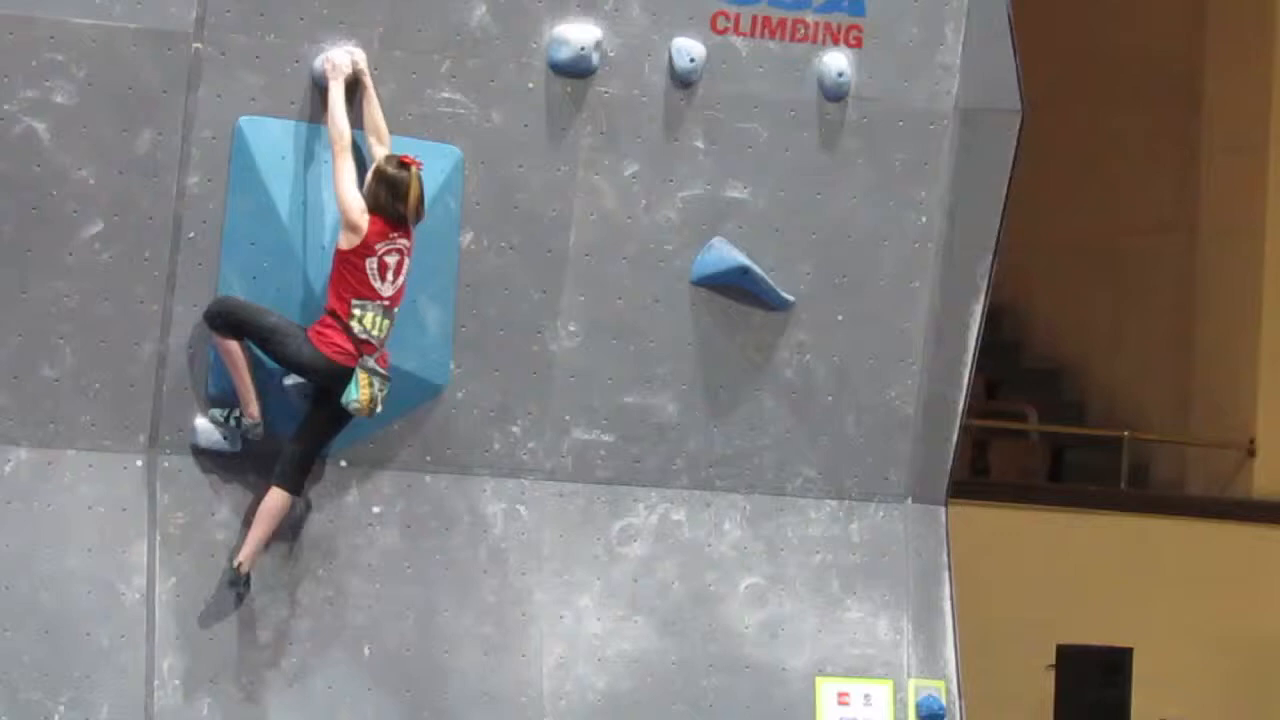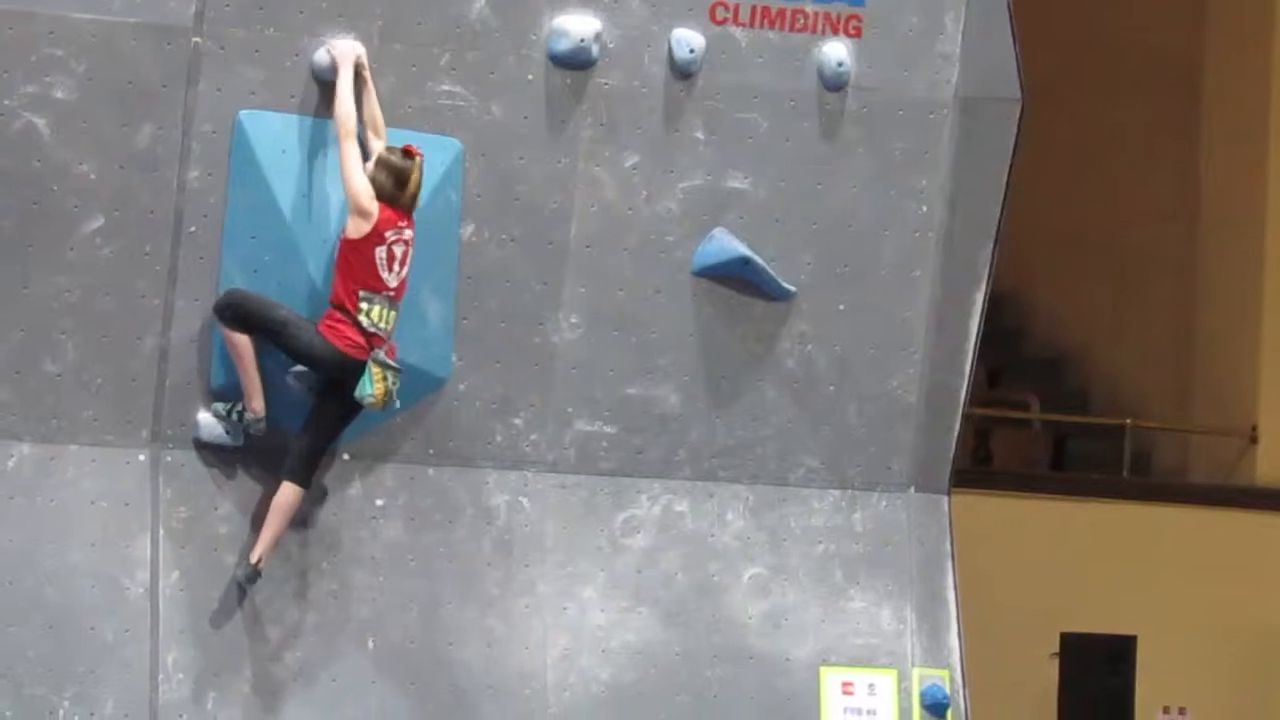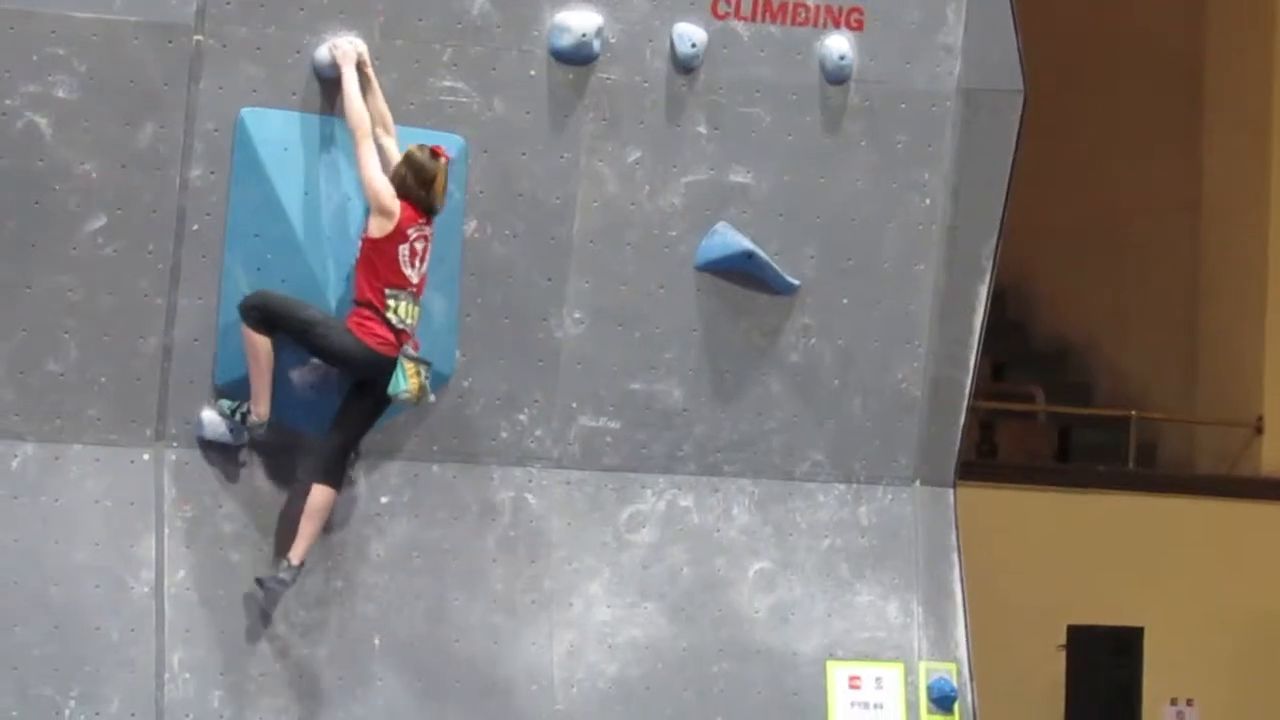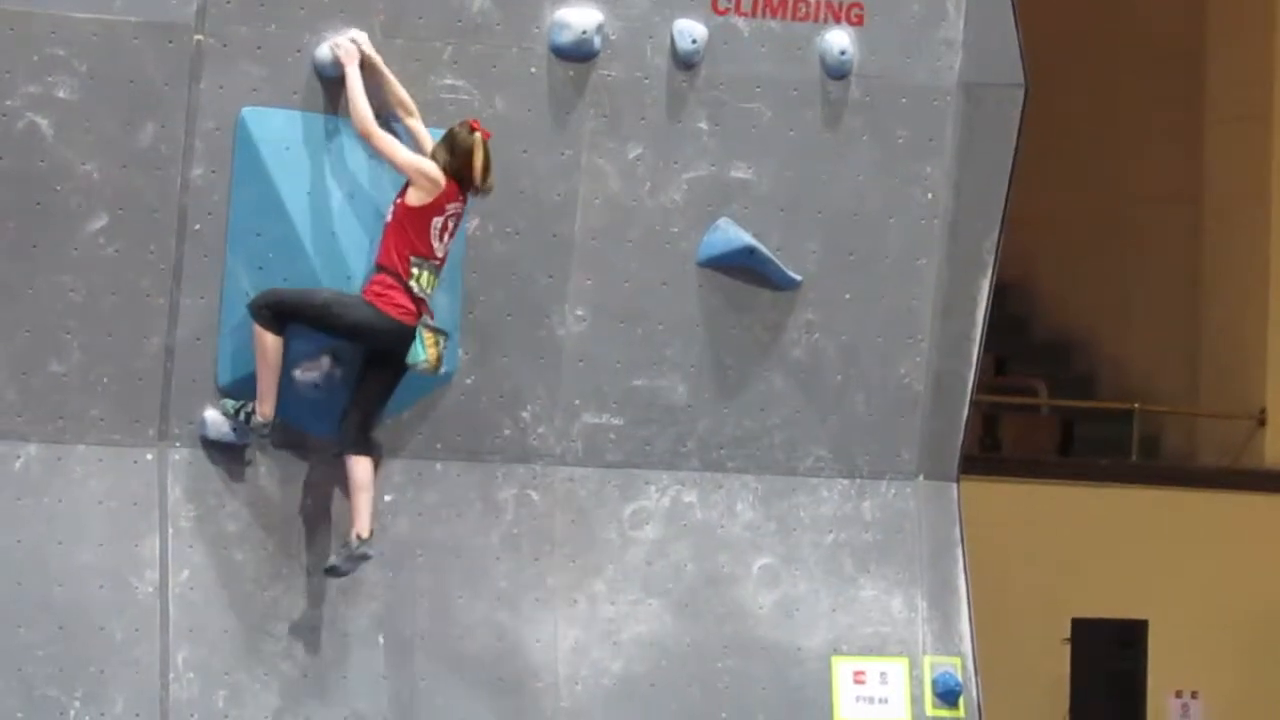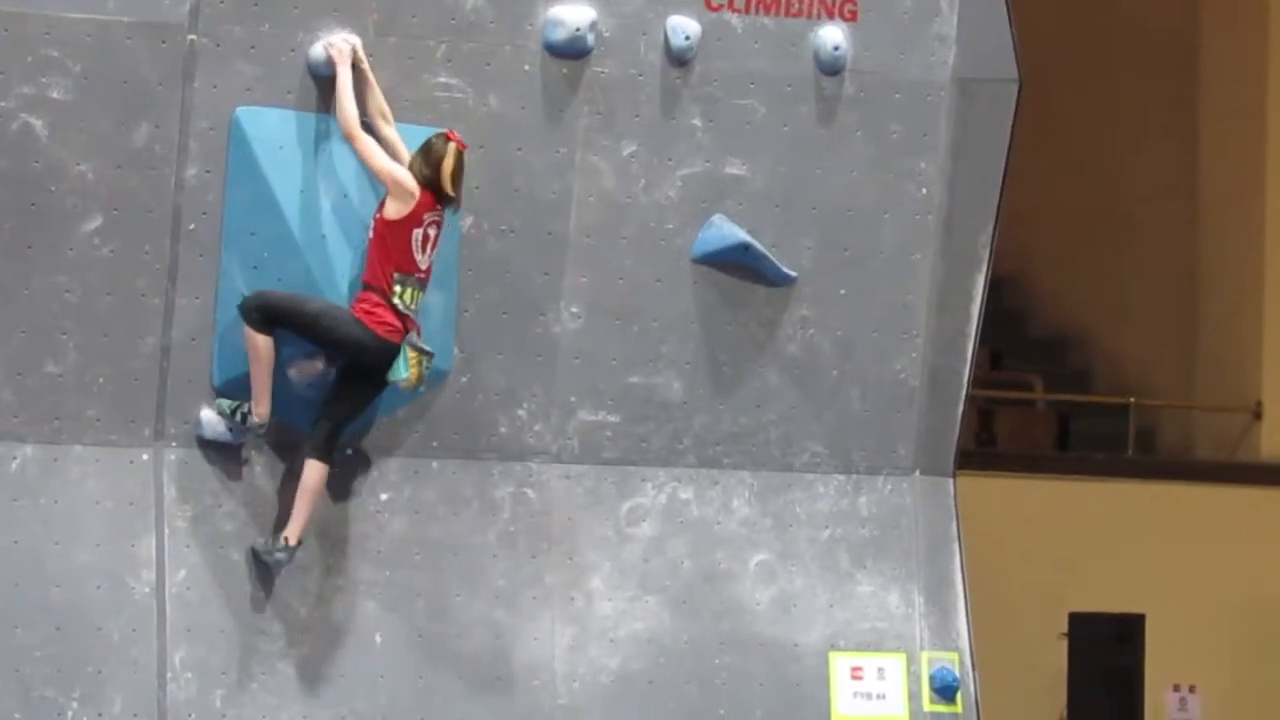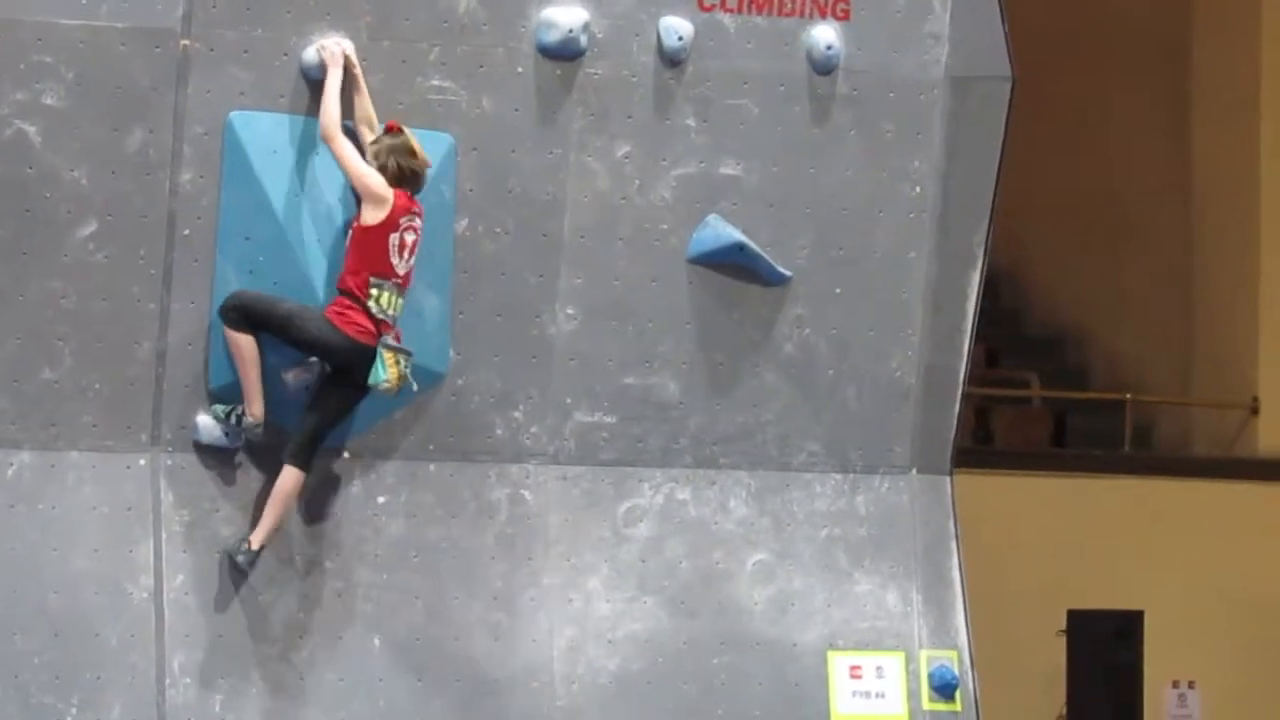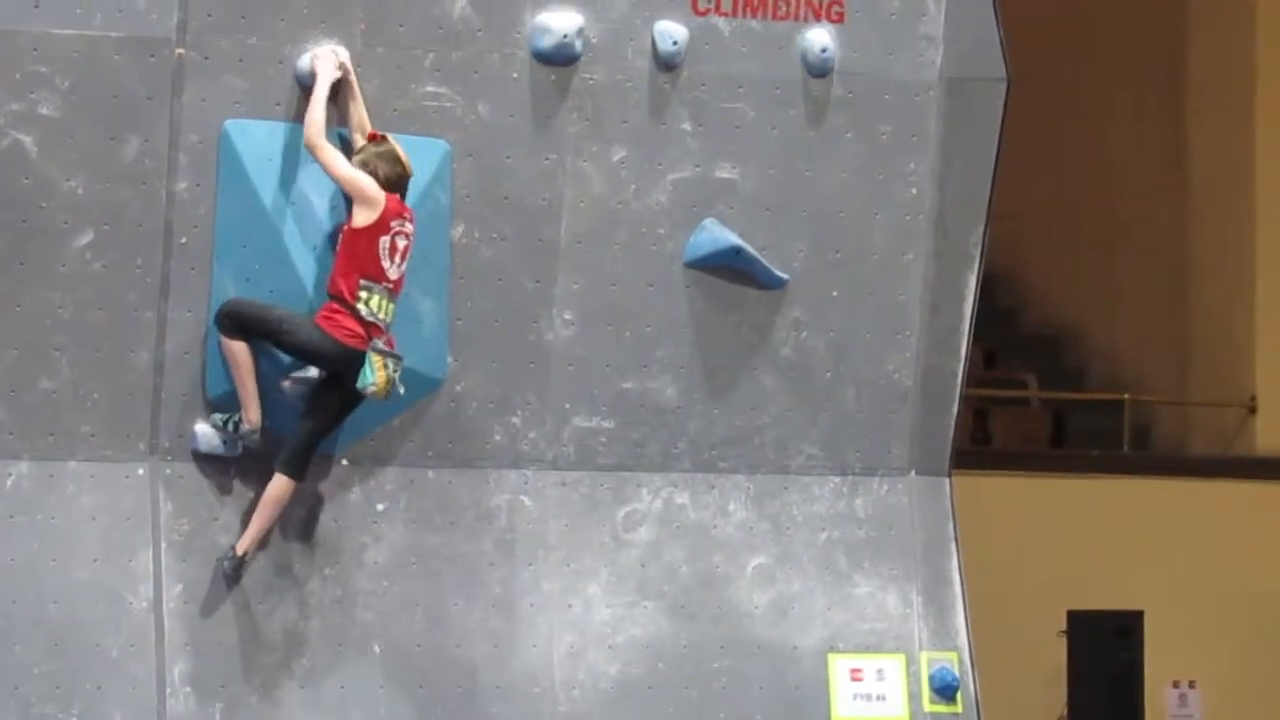
dt=0.4s
person 1, frame 1
left shoulder: (359, 224)
right shoulder: (404, 229)
left elbow: (342, 148)
right elbow: (378, 143)
left wrist: (337, 81)
right wrist: (365, 81)
left hip: (326, 356)
left knee: (221, 312)
right knee: (294, 466)
left ankle: (249, 417)
right ankle: (242, 565)
person 1, frame 2
left shoulder: (367, 211)
right shoulder: (404, 220)
left elbow: (348, 136)
right elbow: (376, 138)
left wrist: (346, 69)
right wrist: (364, 75)
left hip: (336, 349)
right hip: (371, 365)
left knee: (232, 305)
right knee: (303, 457)
left ankle: (252, 412)
right ankle: (254, 561)
person 1, frame 3
left shoulder: (390, 209)
right shoulder: (423, 217)
left elbow: (363, 137)
right elbow: (384, 133)
left wrist: (347, 68)
right wrist: (366, 71)
left hip: (363, 346)
right hip: (392, 361)
left knee: (256, 306)
right knee: (329, 456)
left ankle: (254, 416)
right ankle: (292, 563)
person 1, frame 4
left shoulder: (430, 177)
right shoulder: (454, 191)
left elbow: (365, 126)
right elbow: (409, 116)
left wrist: (350, 65)
right wrist: (374, 60)
left hip: (383, 314)
right hip: (408, 328)
left knee: (267, 304)
right knee: (356, 429)
left ankle: (260, 414)
right ankle: (358, 539)
person 1, frame 5
left shoulder: (407, 189)
right shoulder: (433, 203)
left elbow: (353, 130)
right elbow: (382, 123)
left wrist: (342, 66)
right wrist: (361, 66)
left hip: (369, 331)
right hip: (393, 344)
left knee: (257, 306)
right knee: (325, 432)
left ankle: (254, 414)
right ankle: (286, 541)
person 1, frame 6
left shoulder: (380, 195)
right shoulder: (411, 207)
left elbow: (331, 134)
right elbow: (369, 132)
left wrist: (334, 70)
right wrist: (355, 73)
left hip: (345, 334)
right hip: (374, 350)
left knee: (237, 307)
right knee: (305, 440)
left ankle: (251, 415)
right ankle: (253, 544)
person 1, frame 7
left shoulder: (373, 196)
right shoulder: (404, 213)
left elbow: (314, 141)
right elbow: (365, 140)
left wrist: (323, 79)
right wrist: (349, 83)
left hip: (337, 339)
right hip: (369, 355)
left knee: (230, 314)
right knee: (299, 449)
left ankle: (248, 420)
right ankle: (242, 550)
